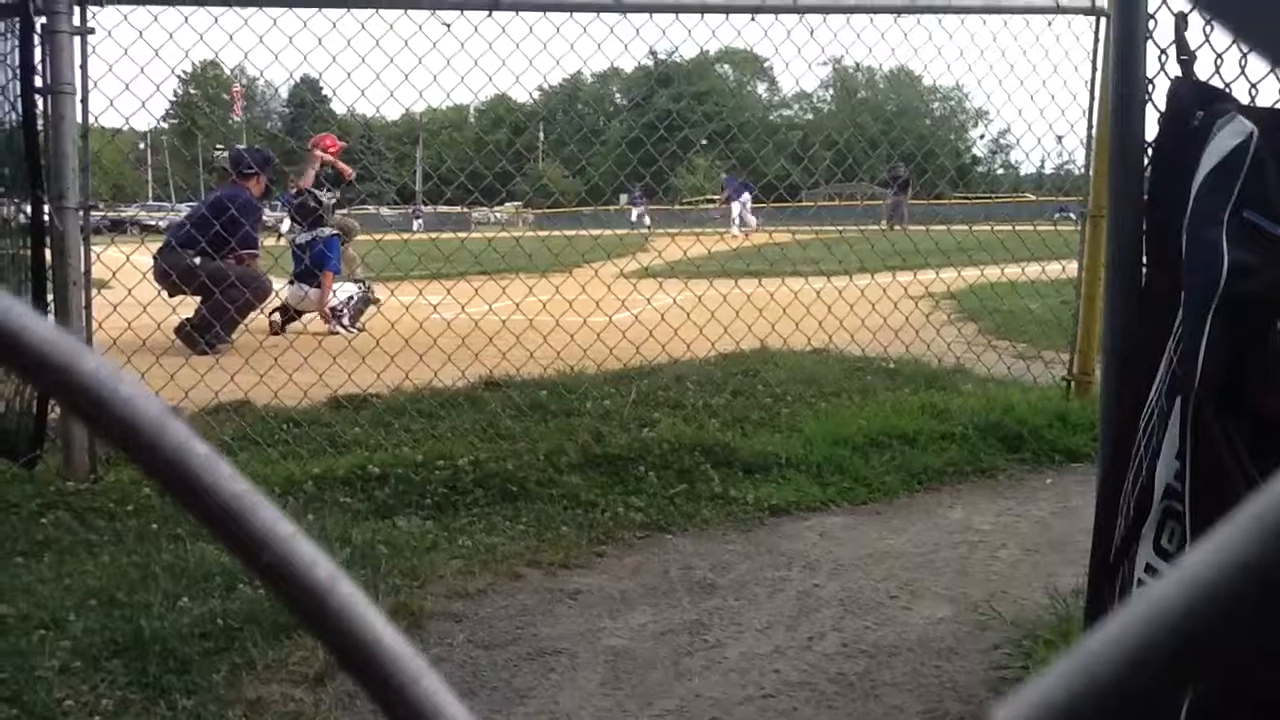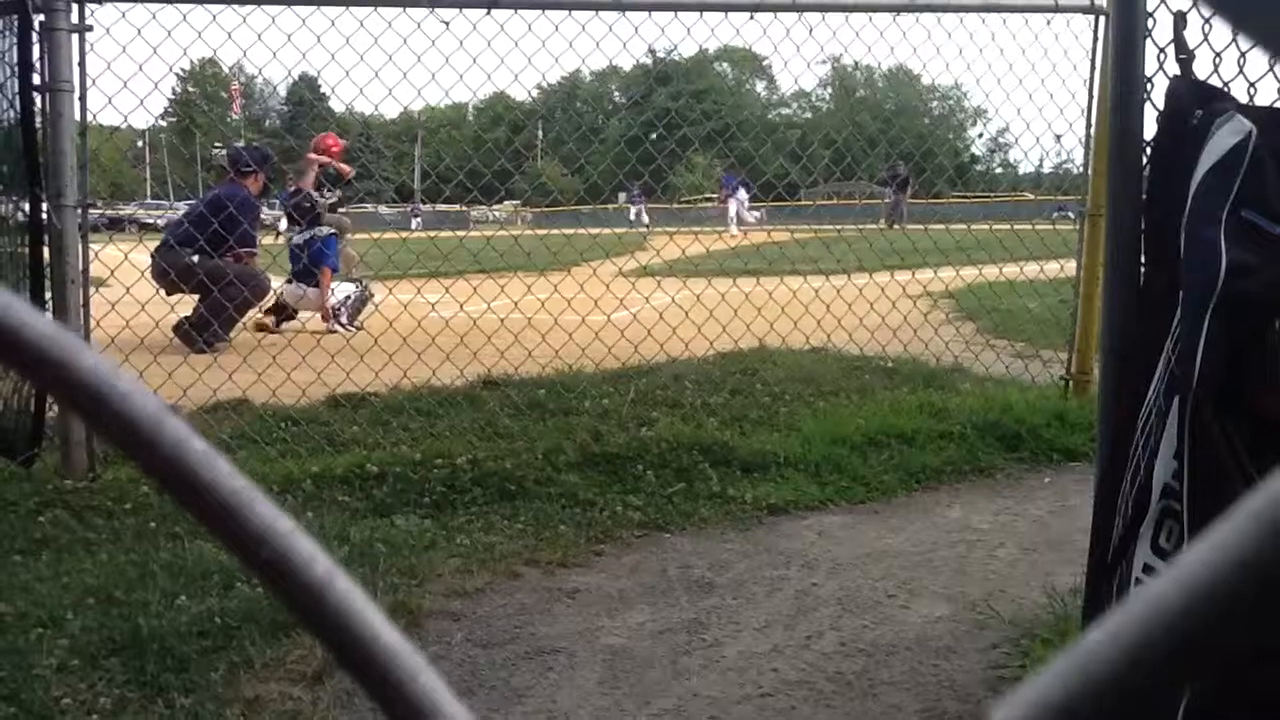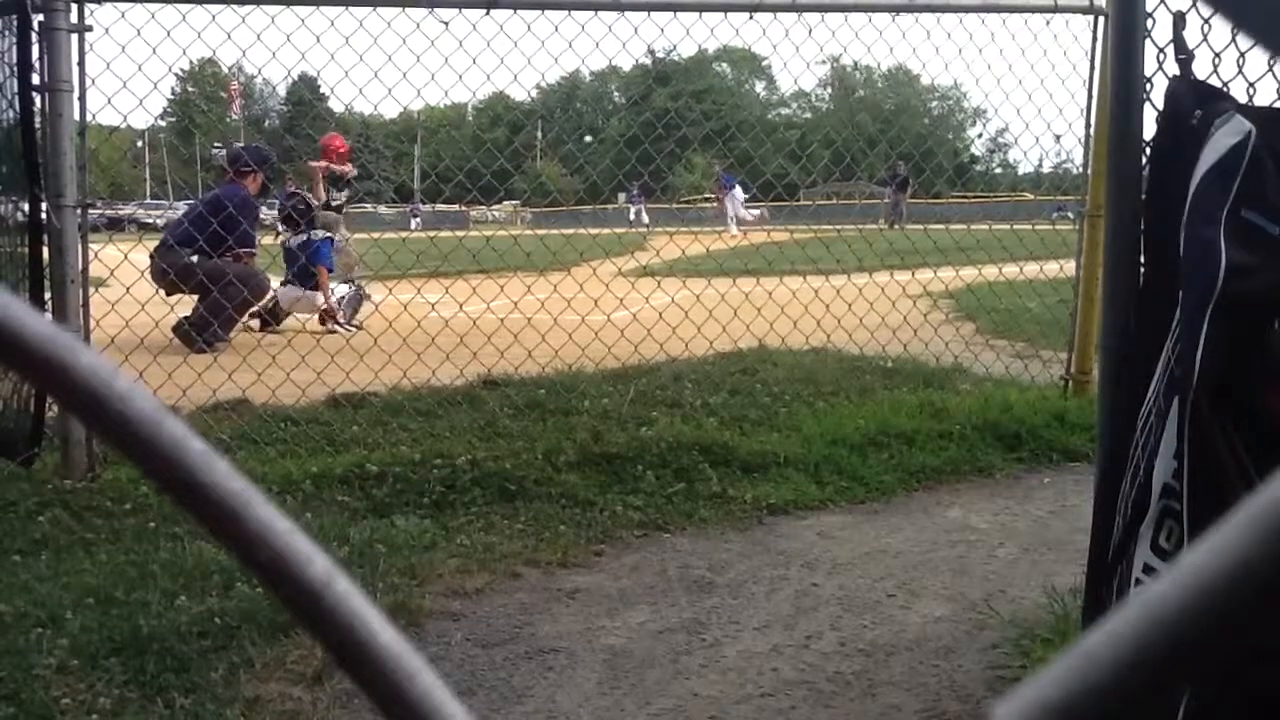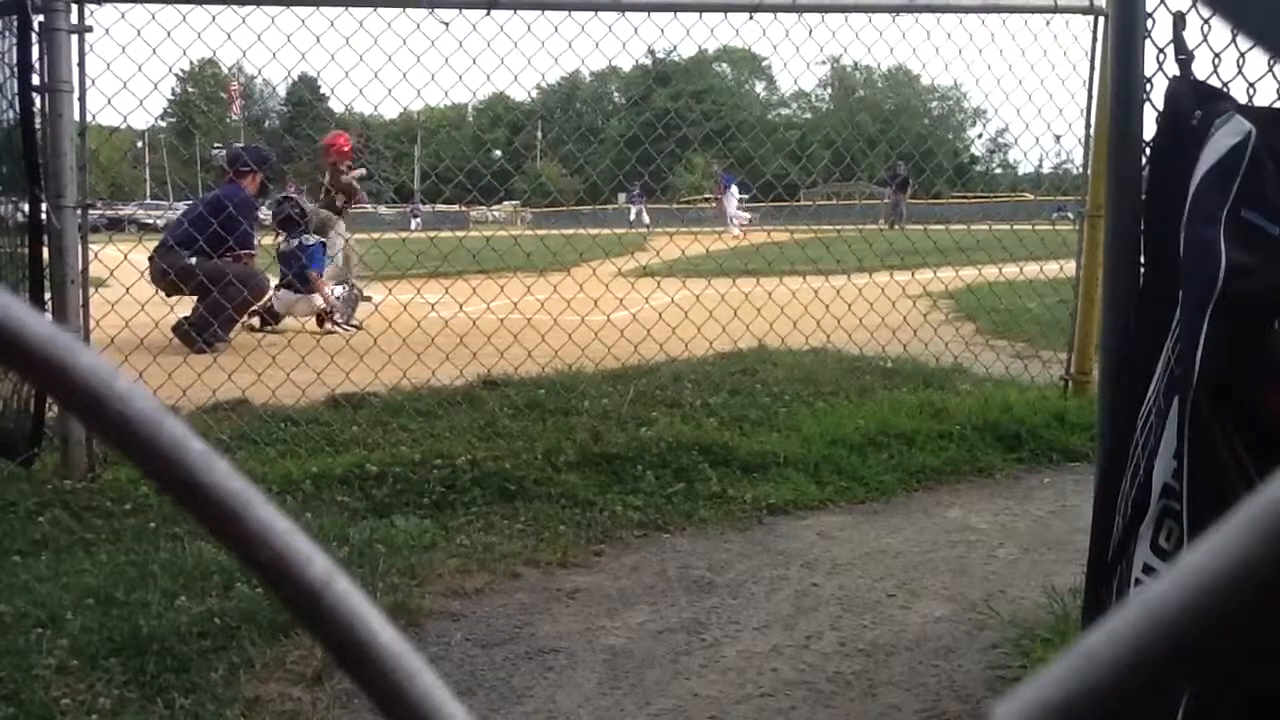
dt=0.1s
person 1, frame 1
left shoulder: (223, 195)
right shoulder: (246, 202)
right elbow: (247, 258)
right wrist: (250, 291)
left hip: (168, 266)
right hip: (181, 265)
left knee: (230, 278)
right knee: (260, 285)
left ankle: (205, 330)
right ankle: (199, 332)
person 1, frame 2
left shoulder: (221, 193)
right shoulder: (245, 200)
left elbow: (233, 254)
right elbow: (245, 256)
right wrist: (250, 286)
left hip: (167, 264)
right hip: (179, 263)
right knee: (258, 283)
left ankle: (202, 328)
right ankle: (198, 331)
person 1, frame 3
left shoulder: (221, 194)
right shoulder: (244, 200)
right elbow: (244, 257)
right wrist: (247, 291)
left hip: (166, 265)
right hip: (178, 264)
left knee: (230, 274)
right knee: (258, 283)
left ankle: (201, 327)
right ankle: (198, 330)
person 1, frame 4
left shoulder: (220, 194)
right shoulder: (243, 200)
right elbow: (244, 257)
right wrist: (247, 290)
left hip: (165, 266)
right hip: (178, 265)
left knee: (229, 273)
right knee: (257, 283)
left ankle: (196, 327)
right ankle: (197, 330)
person 2, frame 1
left shoulder: (333, 174)
right shoulder: (309, 173)
left elbow: (350, 174)
right elbow: (300, 187)
left wrist: (332, 160)
right wrist: (314, 163)
left knee: (352, 259)
person 2, frame 2
left shoulder: (333, 172)
right shoulder: (312, 174)
left elbow: (350, 173)
left wrist: (329, 161)
right wrist: (313, 166)
left hip: (332, 224)
left knee: (350, 258)
person 2, frame 3
left shoulder: (343, 169)
right shoulder: (322, 175)
left elbow: (351, 171)
right elbow: (318, 200)
left wrist: (329, 165)
right wrist: (318, 175)
left hip: (336, 222)
right hip: (325, 224)
left knee: (351, 257)
person 2, frame 4
left shoulder: (346, 169)
right shoulder: (333, 174)
left elbow: (362, 172)
left hip: (336, 220)
right hip: (328, 221)
left knee: (350, 256)
right knee: (335, 263)
person 3, frame 1
left shoulder: (296, 239)
right shoulder: (330, 237)
right elbow: (328, 274)
right wrist: (323, 304)
left hip: (296, 293)
right hip: (316, 295)
right knee: (364, 289)
left ankle: (279, 318)
right ankle: (340, 322)
person 3, frame 2
left shoulder: (294, 238)
right shoulder: (327, 235)
right elbow: (326, 270)
right wrist: (323, 301)
left hip: (292, 293)
right hip: (315, 294)
right knee: (361, 289)
left ankle: (270, 318)
right ankle: (340, 319)
person 3, frame 3
left shoulder: (288, 241)
right shoulder: (322, 238)
right elbow: (321, 269)
right wrist: (328, 300)
left hip: (287, 295)
right hip: (312, 297)
right knee: (356, 290)
left ankle: (260, 318)
right ankle: (337, 320)
person 3, frame 4
left shoulder: (282, 245)
right shoulder: (313, 242)
right elbow: (312, 274)
right wrist: (327, 299)
left hip: (283, 299)
right hip: (307, 300)
right knee: (349, 290)
left ankle: (257, 317)
right ankle: (336, 320)
